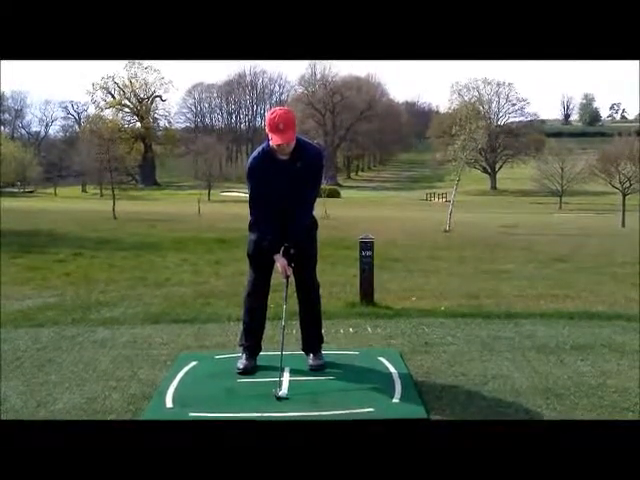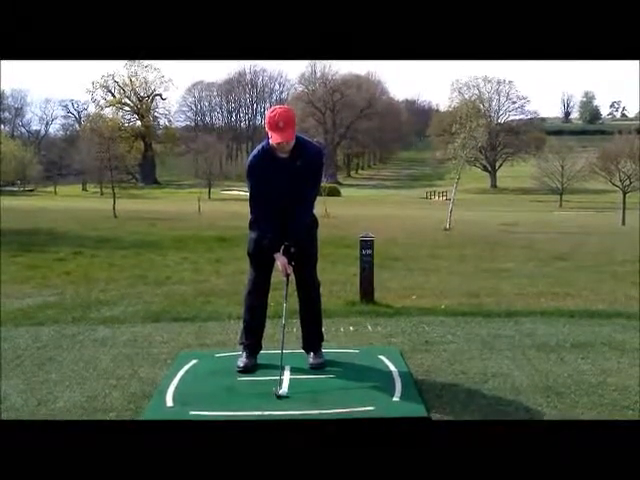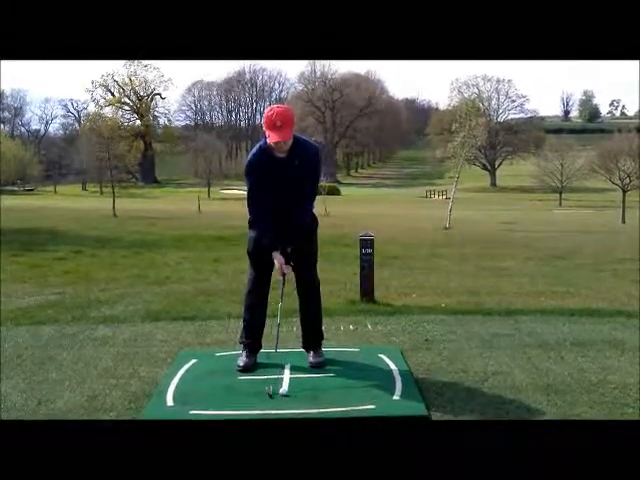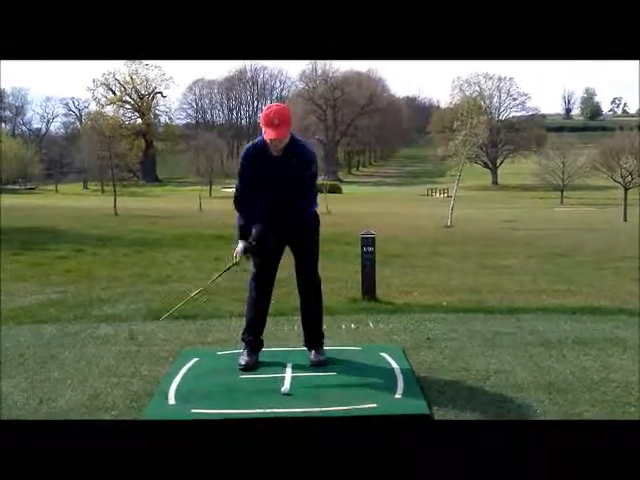
dt=0.2s
person 1, frame 1
left shoulder: (313, 155)
right shoulder: (257, 161)
left elbow: (307, 203)
right elbow: (259, 210)
left wrist: (291, 244)
right wrist: (275, 251)
left hip: (301, 227)
right hip: (265, 227)
left knee: (308, 286)
right knee: (257, 287)
left ankle: (313, 348)
right ankle: (249, 350)
person 1, frame 2
left shoulder: (313, 154)
right shoulder: (257, 160)
left elbow: (307, 201)
right elbow: (260, 209)
left wrist: (291, 244)
right wrist: (275, 250)
left hip: (301, 225)
right hip: (265, 226)
left knee: (308, 284)
right knee: (257, 285)
left ankle: (313, 346)
right ankle: (249, 348)
person 1, frame 3
left shoulder: (310, 153)
right shoulder: (256, 158)
left elbow: (306, 200)
right elbow: (258, 207)
left wrist: (289, 246)
right wrist: (273, 249)
left hip: (300, 224)
right hip: (265, 225)
left knee: (308, 282)
right knee: (257, 283)
left ankle: (313, 345)
right ankle: (249, 347)
person 1, frame 4
left shoulder: (304, 157)
right shoulder: (252, 154)
left elbow: (290, 203)
right elbow: (245, 196)
left wrist: (259, 236)
right wrist: (244, 237)
left hip: (302, 222)
right hip: (268, 221)
left knee: (308, 281)
right knee: (260, 282)
left ankle: (315, 344)
right ankle: (251, 345)
